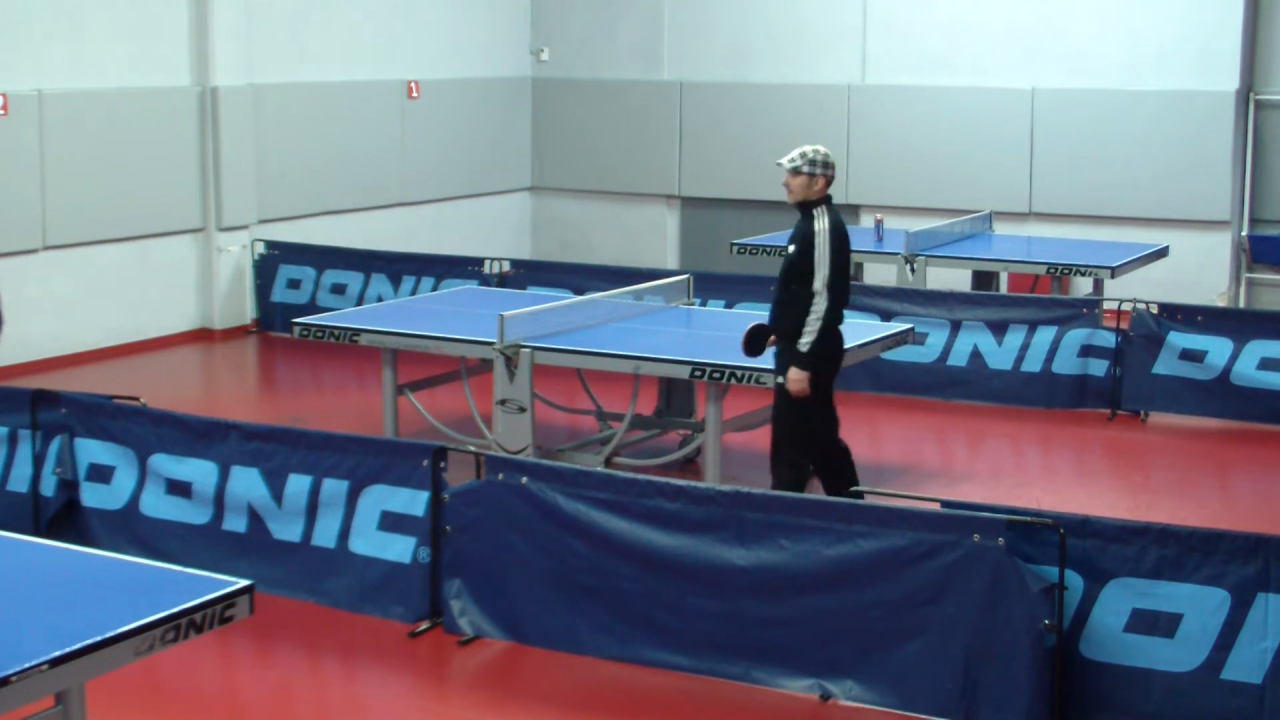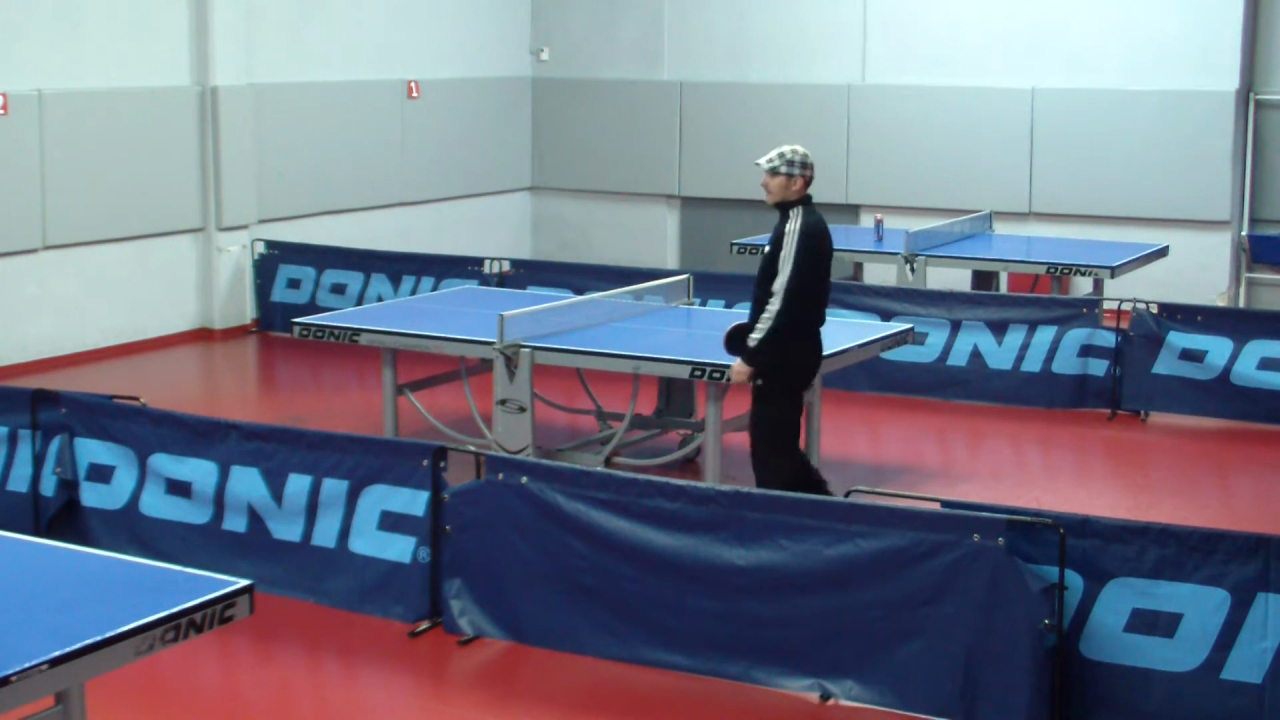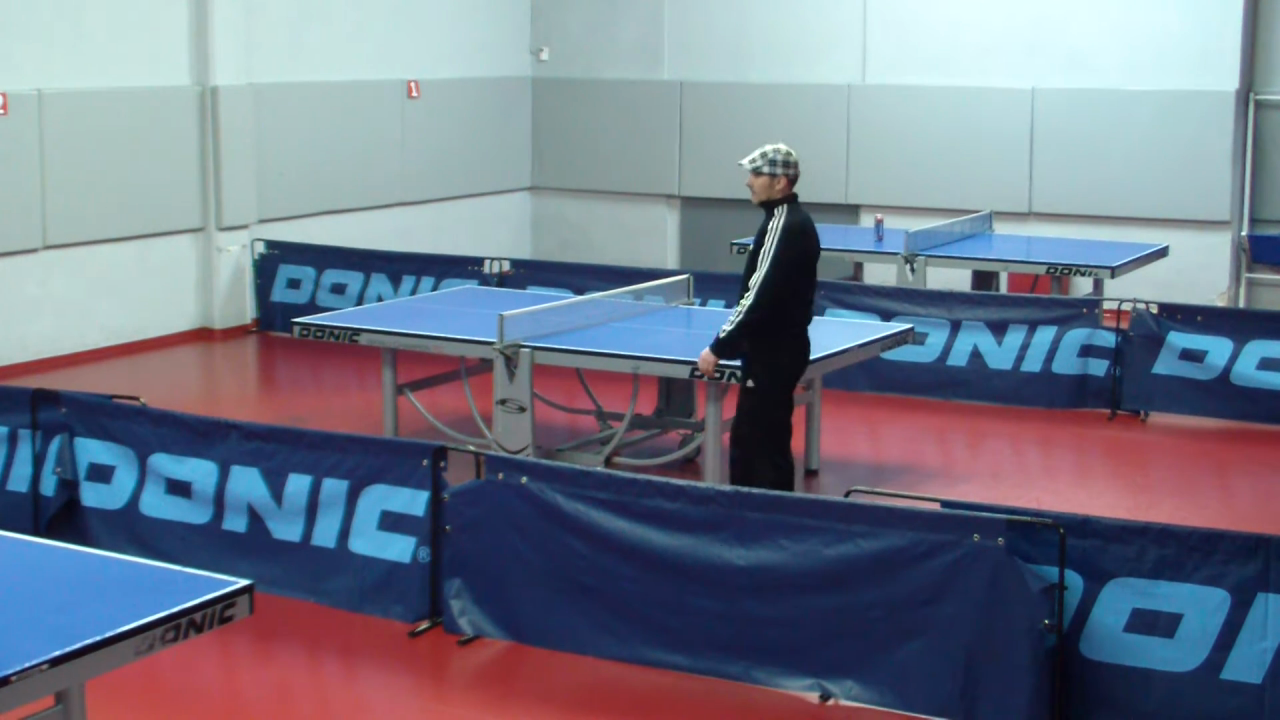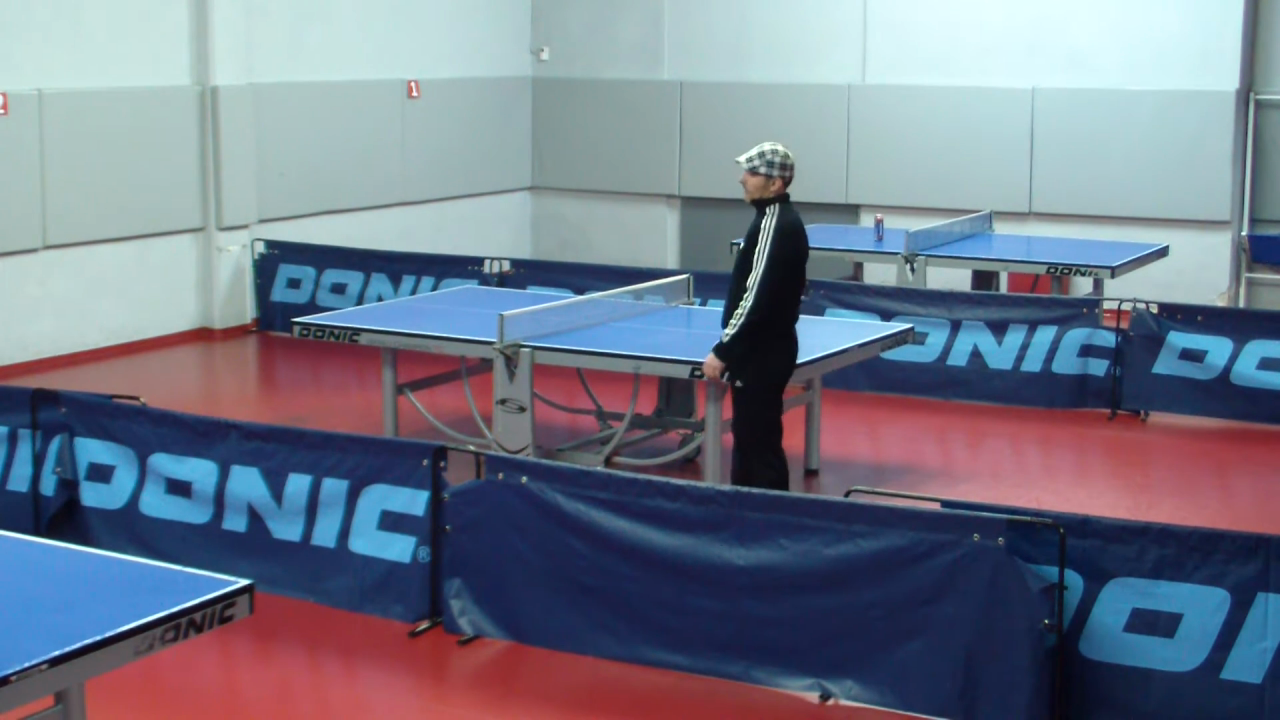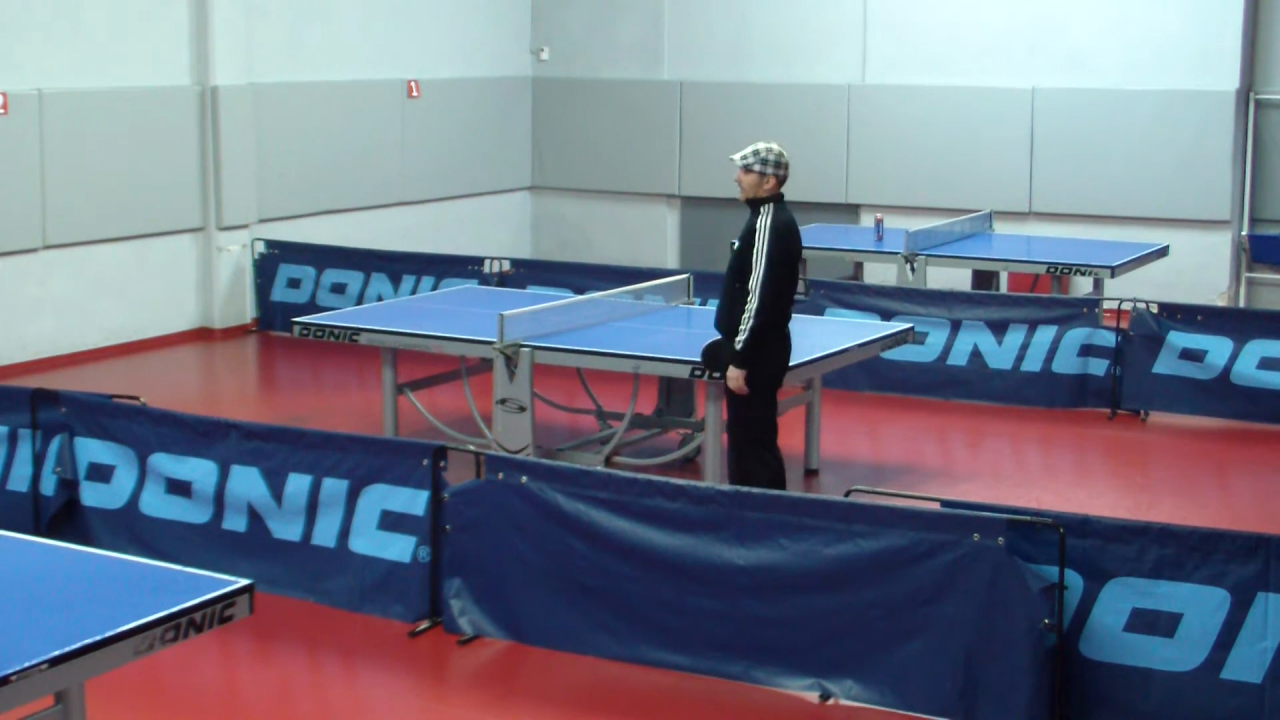
dt=0.2s
person 1, frame 1
left shoulder: (824, 228)
right shoulder: (812, 221)
left elbow: (822, 300)
left wrist: (800, 361)
right wrist: (781, 331)
left hip: (810, 354)
right hip: (808, 350)
left knee: (788, 444)
right knee: (821, 439)
person 1, frame 2
left shoulder: (799, 228)
right shoulder: (805, 221)
left elbow: (782, 301)
left wrist: (749, 357)
right wrist: (756, 349)
left hip: (787, 353)
right hip: (790, 348)
left knee: (772, 442)
right knee: (769, 435)
person 1, frame 3
left shoulder: (783, 226)
right shoulder: (793, 220)
left elbow: (758, 297)
left wrist: (718, 347)
right wrist: (733, 343)
left hip: (775, 352)
right hip: (775, 347)
left knee: (766, 444)
right knee: (747, 437)
person 1, frame 4
left shoulder: (774, 226)
right shoulder: (782, 219)
left elbow: (756, 298)
left wrist: (721, 351)
right wrist: (730, 348)
left hip: (763, 352)
right hip: (765, 347)
left knee: (759, 442)
right knee: (749, 437)
person 1, frame 5
left shoulder: (769, 225)
right shoulder: (773, 218)
left elbow: (760, 300)
left wrist: (740, 360)
right wrist: (737, 350)
left hip: (757, 354)
right hip: (757, 349)
left knee: (754, 441)
right knee: (744, 436)
